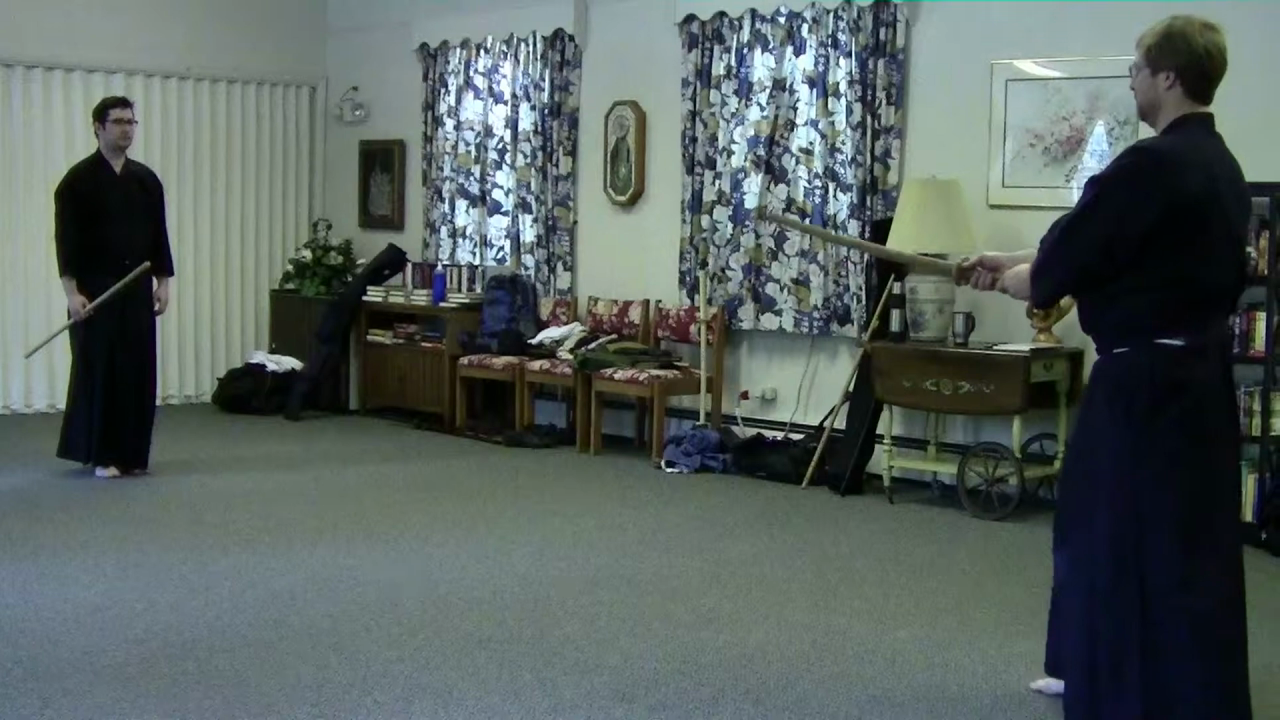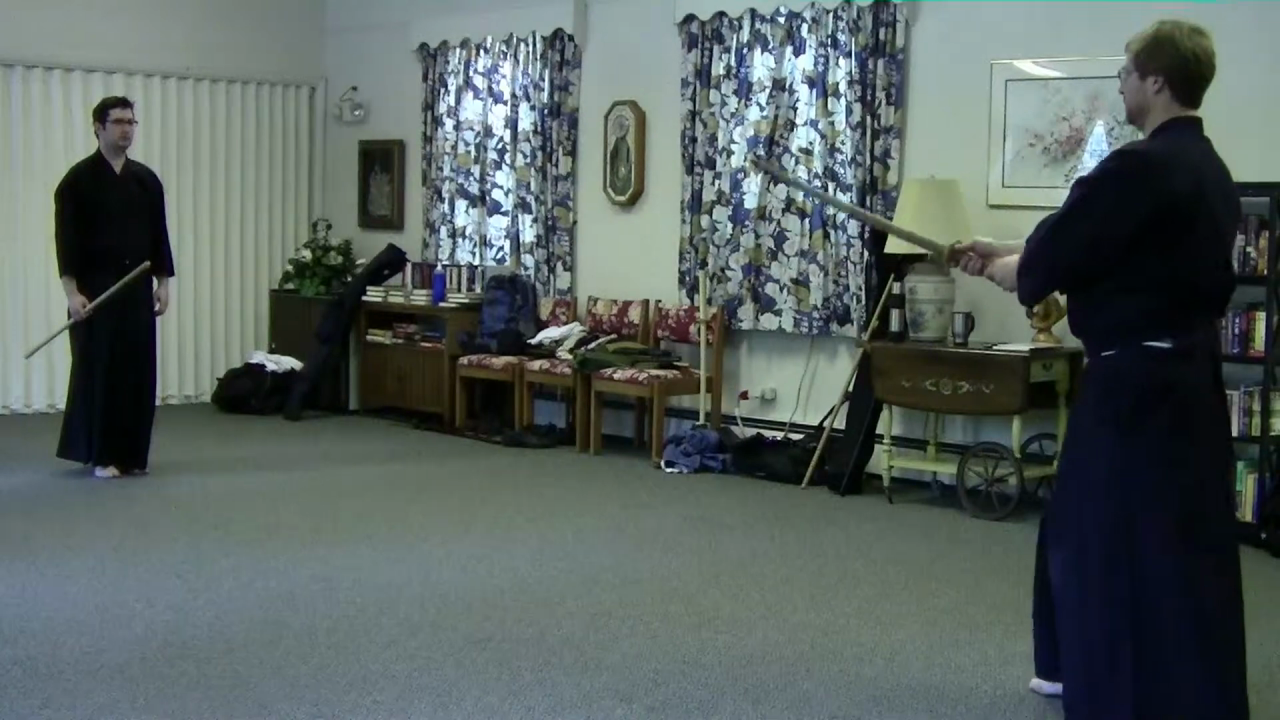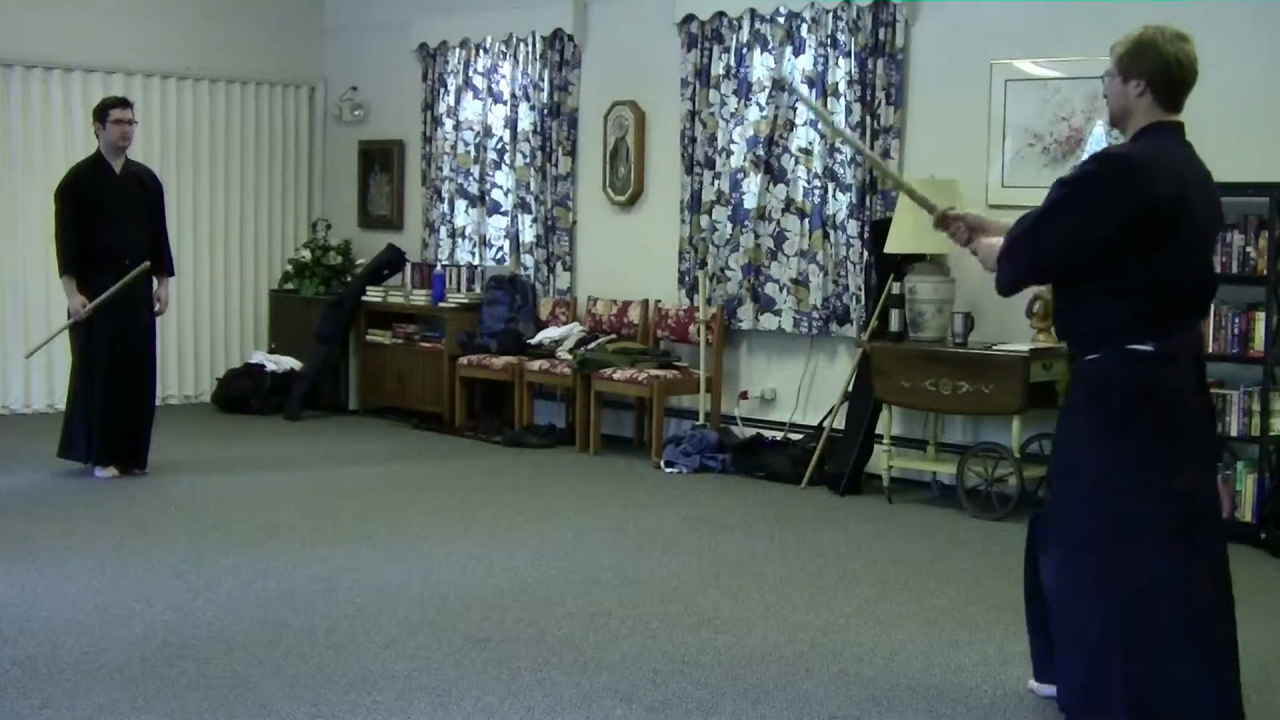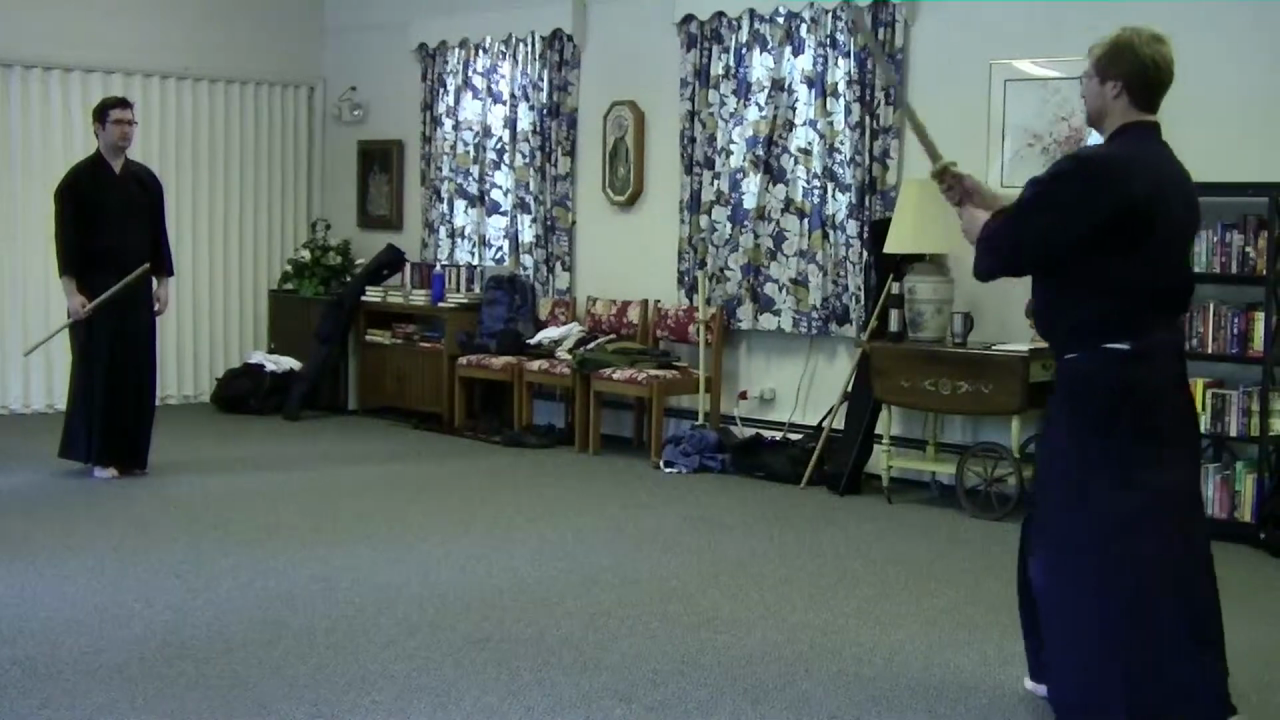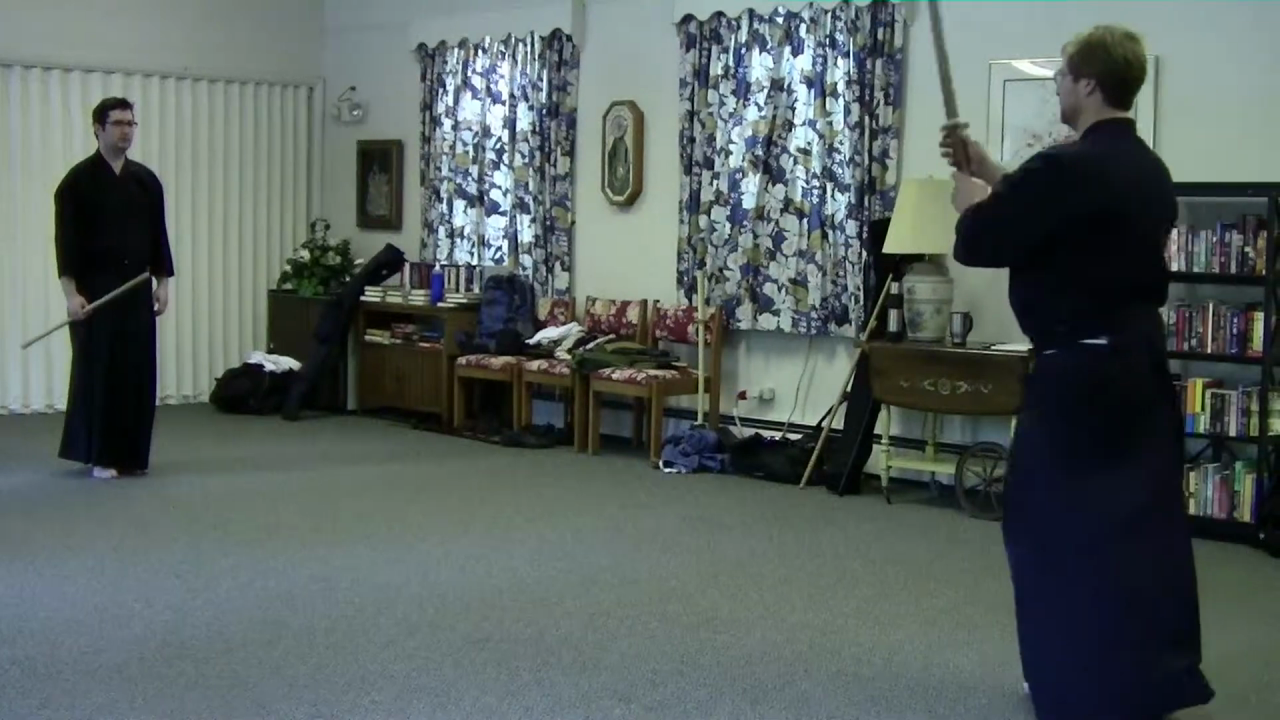
dt=0.1s
person 1, frame 1
left shoulder: (1155, 165)
right shoulder: (1217, 165)
left elbow: (1079, 249)
right elbow: (1096, 239)
left wrist: (1025, 277)
right wrist: (1016, 259)
left hip: (1150, 375)
right hip: (1190, 369)
left knee: (1143, 539)
right knee: (1142, 531)
person 1, frame 2
left shoulder: (1142, 167)
right shoulder: (1206, 169)
left elbow: (1057, 255)
right elbow: (1088, 234)
left wrist: (1006, 267)
right wrist: (1016, 252)
left hip: (1139, 378)
right hip: (1181, 371)
left knee: (1143, 542)
right knee: (1089, 525)
person 1, frame 3
left shoulder: (1123, 170)
right shoulder: (1189, 173)
left elbow: (1038, 250)
left wrist: (988, 248)
right wrist: (994, 228)
left hip: (1126, 380)
right hip: (1166, 373)
left knee: (1135, 544)
right knee: (1082, 527)
person 1, frame 4
left shoulder: (1095, 170)
right shoulder: (1168, 175)
left elbow: (1006, 251)
left wrist: (978, 221)
right wrist: (993, 199)
left hip: (1104, 374)
right hip: (1151, 367)
left knee: (1108, 536)
right knee: (1108, 526)
person 1, frame 5
left shoulder: (1069, 166)
right shoulder: (1146, 170)
left elbow: (982, 240)
left wrist: (970, 199)
right wrist: (990, 172)
left hip: (1083, 366)
right hip: (1133, 361)
left knee: (1067, 524)
right knee: (1128, 522)
person 2, frame 1
left shoulder: (146, 179)
right shoulder: (79, 179)
left elbow: (158, 234)
right elbow: (67, 239)
left wrist: (163, 282)
right wrist: (72, 291)
left hip: (136, 289)
right hip: (95, 289)
left knee: (137, 370)
right knee: (97, 370)
left ankle: (130, 452)
right ankle: (100, 453)
person 2, frame 2
left shoulder: (146, 179)
right shoulder: (79, 179)
left elbow: (158, 234)
right elbow: (67, 239)
left wrist: (163, 282)
right wrist: (72, 291)
left hip: (137, 288)
right hip: (95, 289)
left knee: (137, 370)
right knee: (97, 370)
left ankle: (129, 453)
right ankle: (100, 453)
person 2, frame 3
left shoulder: (145, 179)
right shoulder: (79, 179)
left elbow: (158, 234)
right elbow: (66, 239)
left wrist: (163, 282)
right wrist: (72, 291)
left hip: (137, 289)
right hip: (94, 290)
left knee: (137, 370)
right knee: (97, 370)
left ankle: (129, 453)
right ankle: (100, 454)
person 2, frame 4
left shoulder: (145, 179)
right shoulder: (79, 179)
left elbow: (158, 234)
right elbow: (67, 239)
left wrist: (162, 282)
right wrist: (72, 291)
left hip: (136, 288)
right hip: (94, 289)
left knee: (137, 371)
right knee: (97, 370)
left ankle: (129, 453)
right ankle: (99, 454)
person 2, frame 5
left shoulder: (145, 179)
right shoulder: (79, 179)
left elbow: (158, 235)
right elbow: (66, 240)
left wrist: (162, 282)
right wrist: (71, 292)
left hip: (136, 289)
right hip: (94, 290)
left knee: (138, 371)
right knee: (97, 371)
left ankle: (130, 454)
right ankle: (100, 455)
